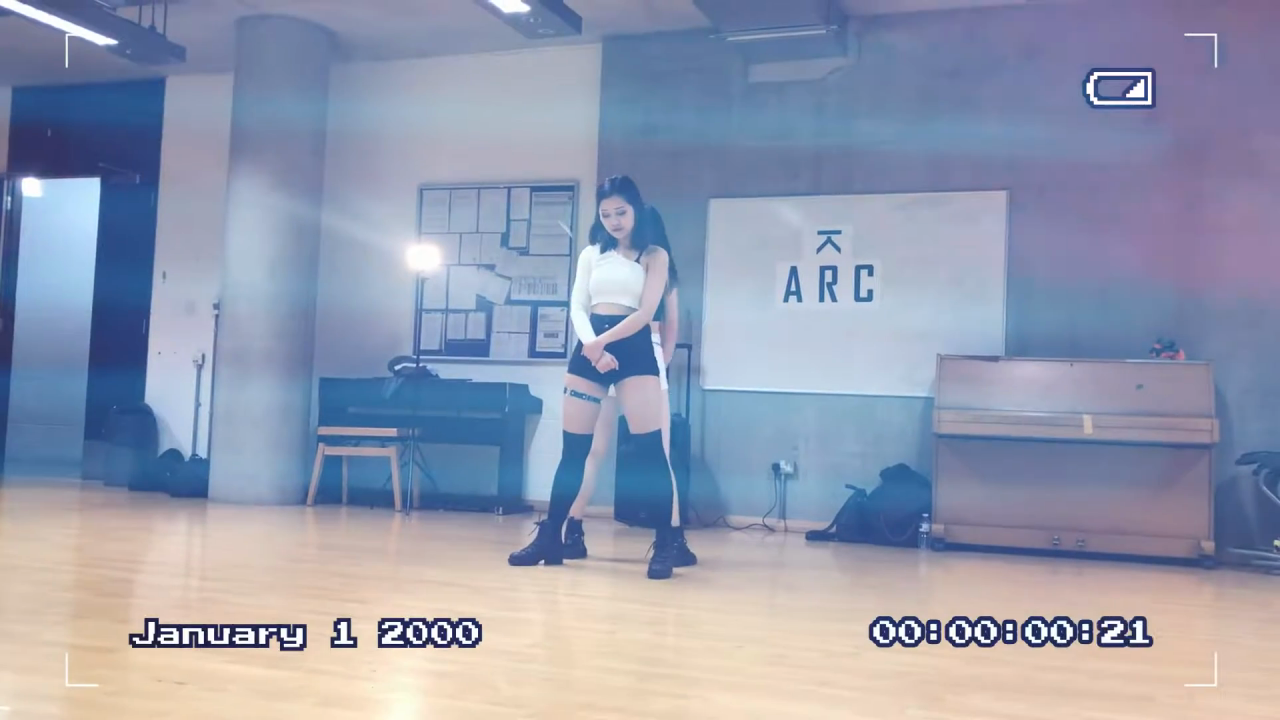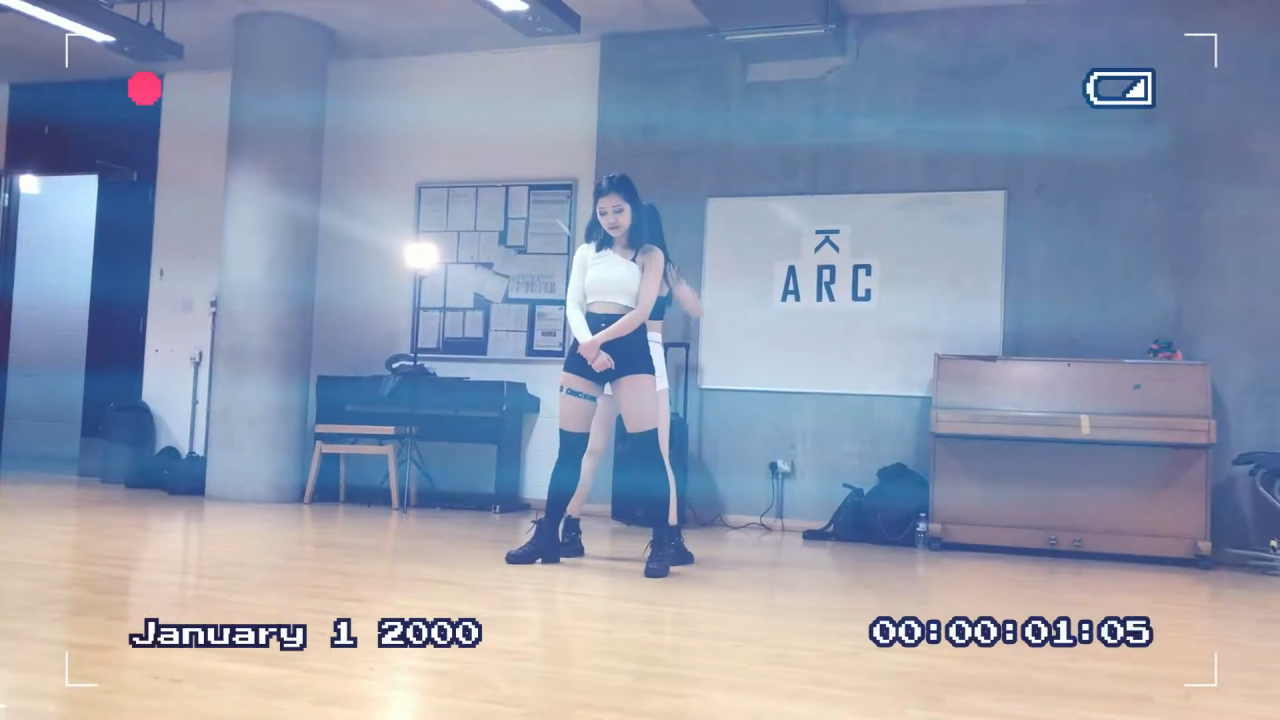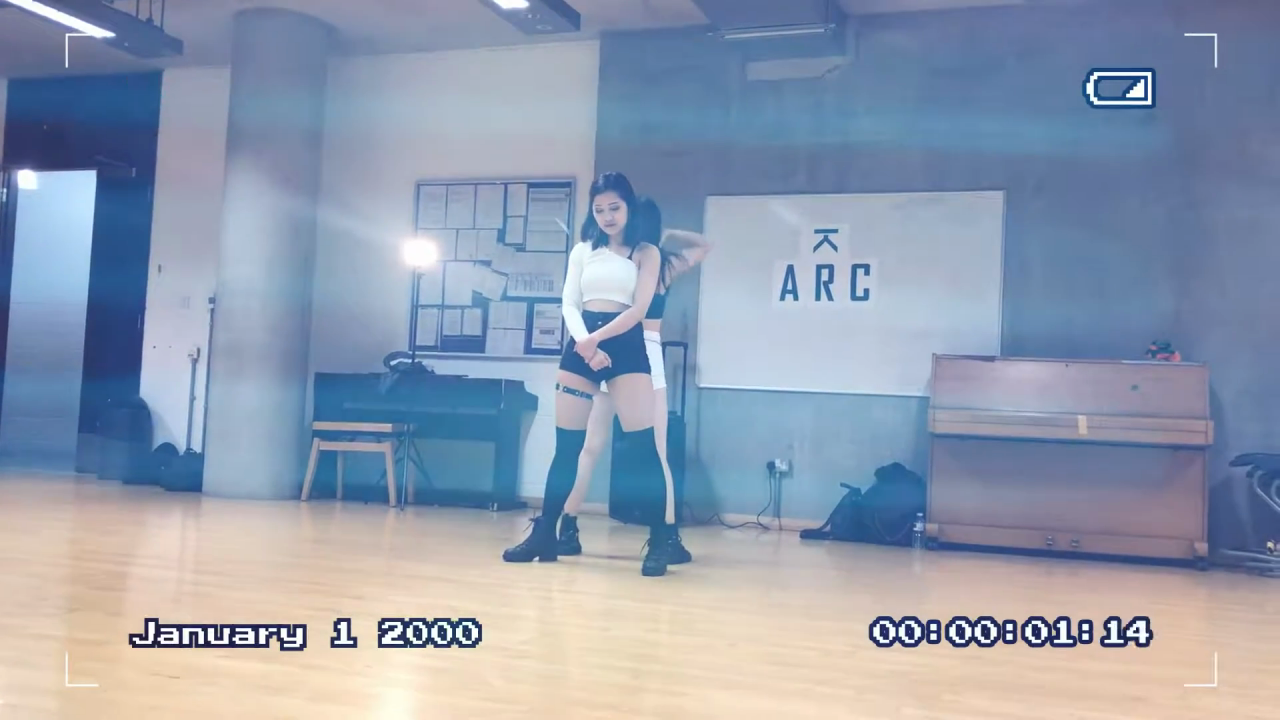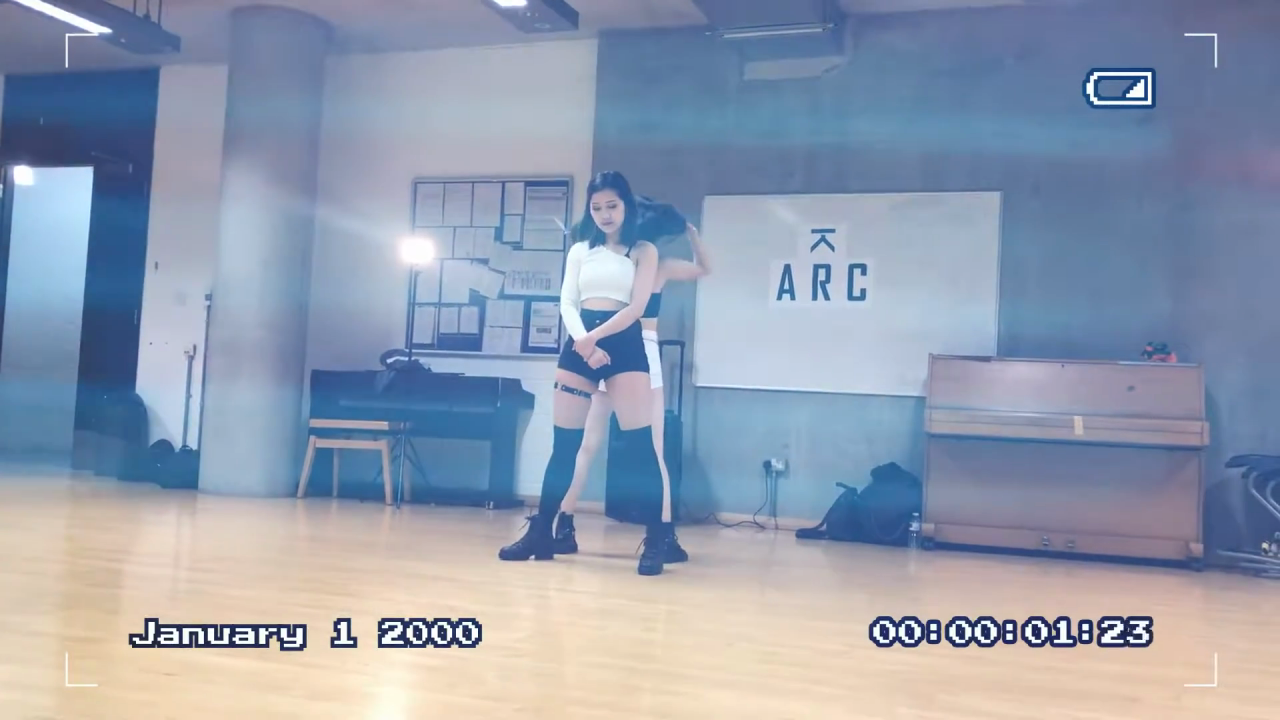
dt=0.3s
person 1, frame 1
left shoulder: (654, 256)
right shoulder: (590, 255)
left elbow: (645, 312)
right elbow: (577, 307)
left wrist: (604, 342)
right wrist: (591, 344)
left hip: (634, 349)
right hip: (588, 348)
left knee: (649, 448)
right knee: (573, 449)
left ankle: (664, 546)
right ankle: (550, 537)
person 1, frame 2
left shoulder: (650, 255)
right shoulder: (586, 253)
left elbow: (642, 311)
right elbow: (572, 306)
left wrist: (600, 340)
right wrist: (587, 343)
left hip: (630, 347)
right hip: (584, 346)
left knee: (645, 447)
right knee: (570, 447)
left ankle: (661, 544)
right ankle: (547, 535)
person 1, frame 3
left shoulder: (646, 253)
right shoulder: (582, 251)
left elbow: (638, 309)
right elbow: (568, 304)
left wrist: (598, 338)
right wrist: (584, 341)
left hip: (626, 346)
right hip: (581, 344)
left knee: (641, 446)
right knee: (566, 445)
left ankle: (659, 542)
right ankle: (544, 533)
person 1, frame 4
left shoulder: (643, 251)
right shoulder: (579, 250)
left elbow: (636, 307)
right elbow: (567, 303)
left wrist: (596, 336)
right wrist: (583, 341)
left hip: (624, 344)
right hip: (579, 343)
left knee: (639, 444)
right knee: (564, 443)
left ankle: (656, 540)
right ankle: (540, 531)
person 2, frame 1
right shoulder: (665, 270)
right elbow: (671, 328)
right hip: (649, 359)
left knee: (594, 452)
left ankle: (573, 533)
right ankle: (674, 539)
person 2, frame 2
right shoulder: (668, 269)
right elbow: (696, 309)
right hip: (650, 359)
left knee: (593, 450)
right knee: (659, 455)
left ankle: (570, 532)
right ankle: (671, 538)
person 2, frame 3
right shoulder: (666, 265)
right elbow: (705, 244)
right wrist: (668, 235)
right hip: (648, 357)
left knee: (590, 449)
right knee: (656, 454)
left ankle: (567, 530)
right ankle: (668, 538)
person 2, frame 4
right shoulder: (662, 265)
right elbow: (704, 268)
right wrist: (691, 229)
right hip: (643, 357)
left knee: (587, 446)
right knee: (653, 453)
left ankle: (564, 528)
right ankle: (664, 537)
